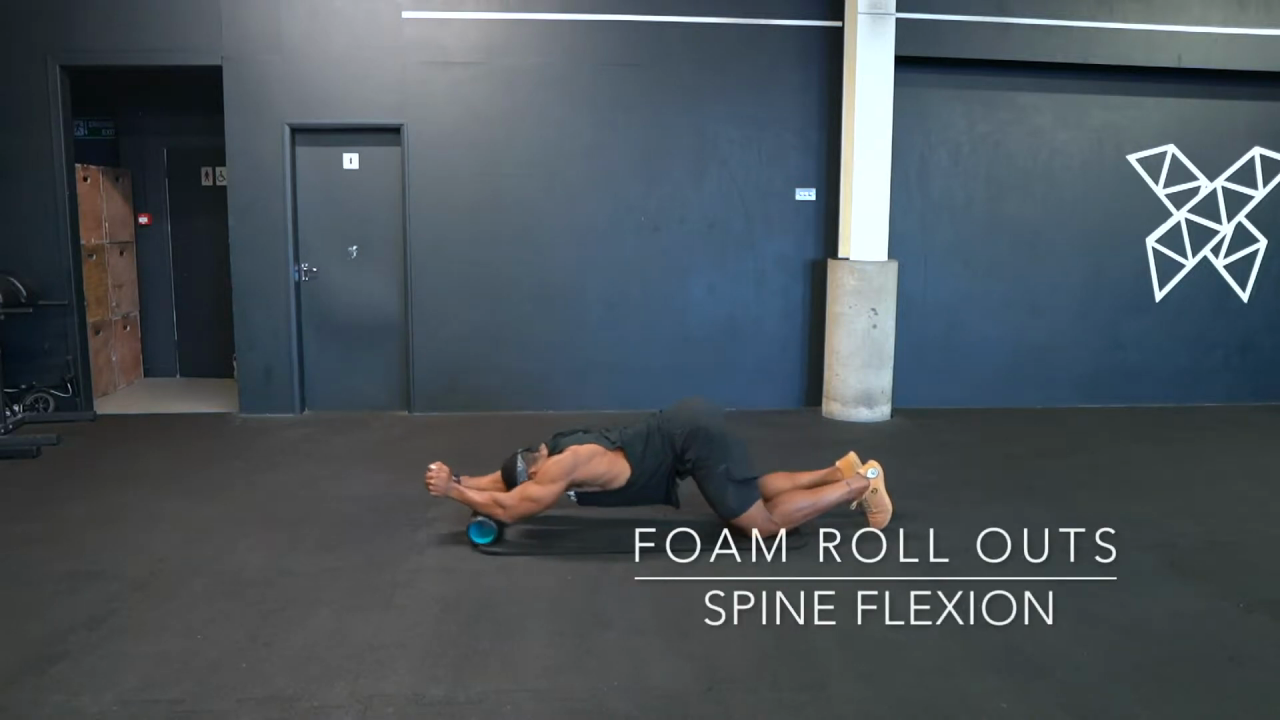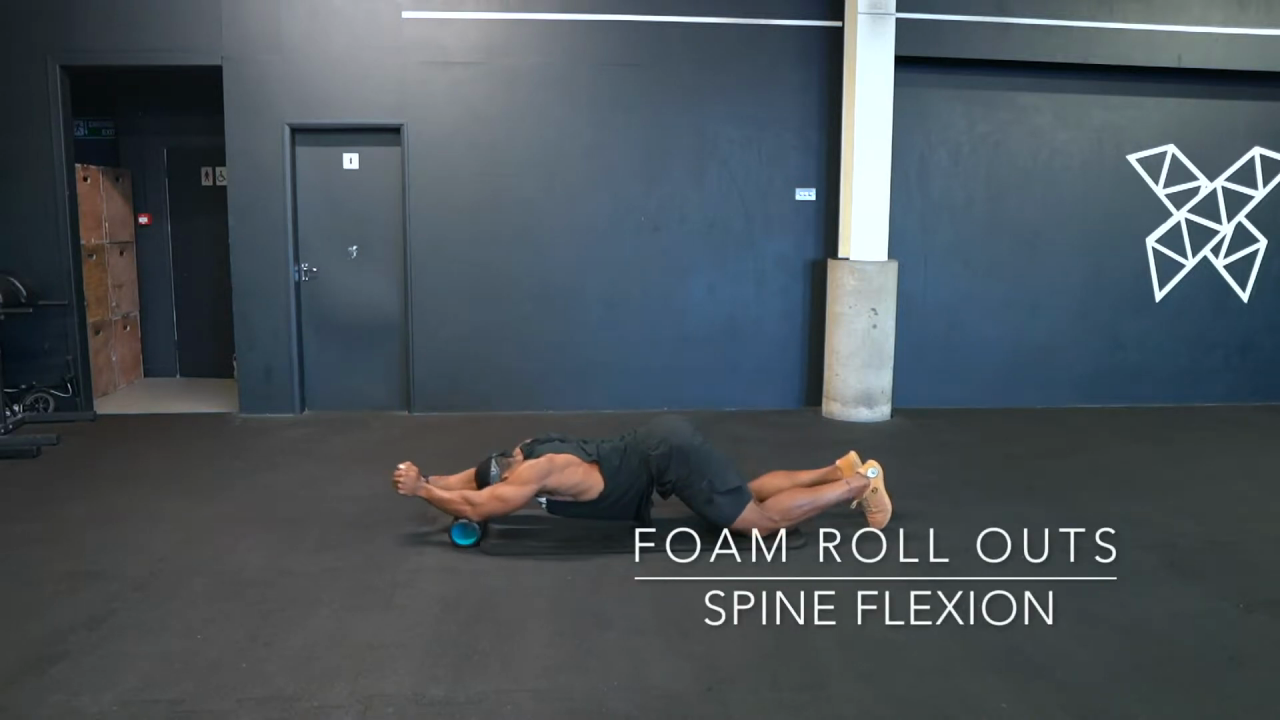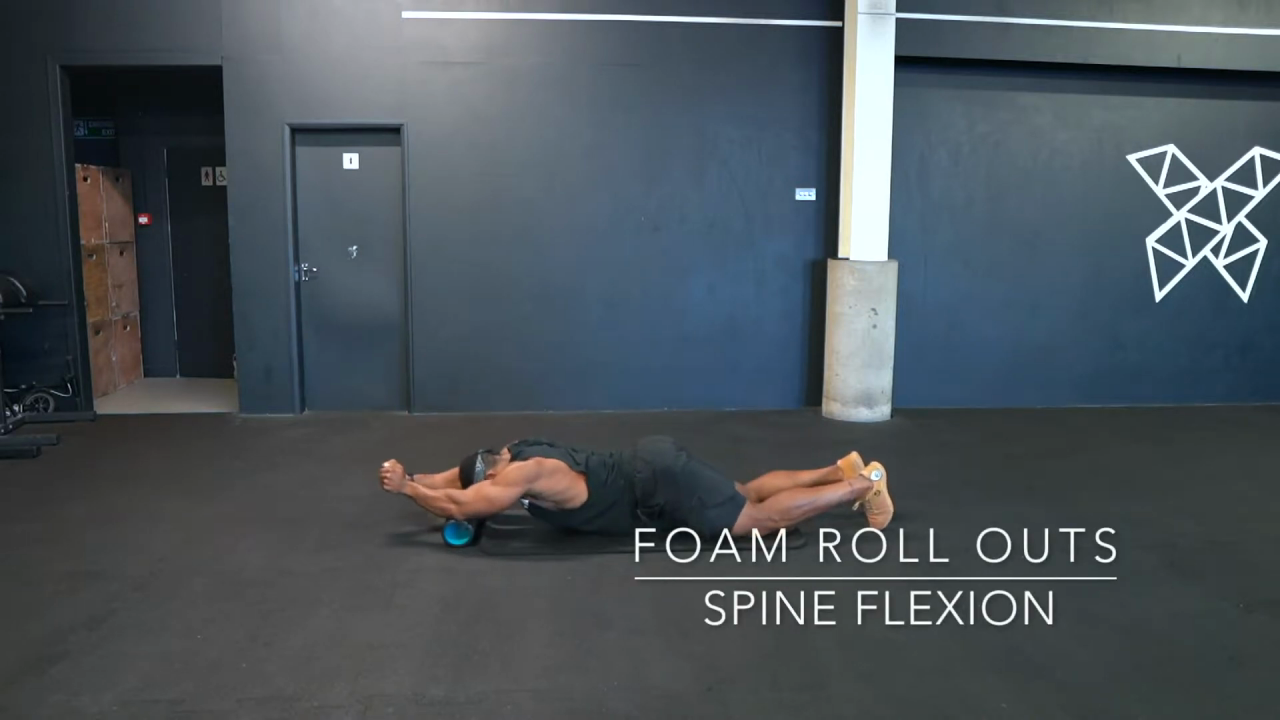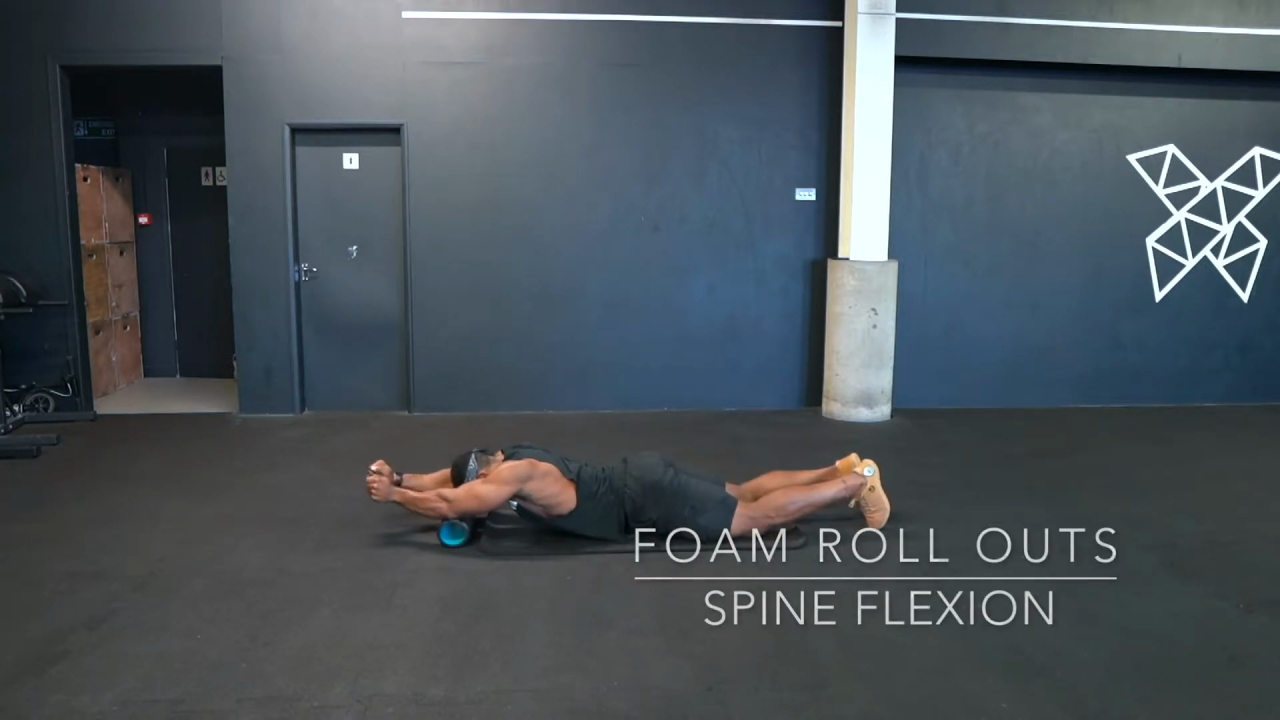
dt=0.4s
person 1, frame 1
left shoulder: (565, 465)
right shoulder: (555, 451)
left elbow: (508, 509)
right elbow: (506, 479)
left wrist: (452, 491)
right wrist: (459, 481)
left hip: (693, 437)
right hip: (691, 427)
left knee: (764, 522)
right knee: (753, 493)
left ankle: (860, 485)
right ankle: (842, 471)
person 1, frame 2
left shoulder: (537, 472)
right shoulder: (528, 453)
left elbow: (475, 506)
right elbow: (475, 478)
left wrist: (420, 489)
right wrist: (429, 480)
left hip: (669, 455)
right hip: (665, 442)
left knee: (763, 519)
right knee: (750, 491)
left ankle: (860, 483)
right ankle: (841, 470)
person 1, frame 3
left shoulder: (525, 474)
right shoulder: (517, 454)
left elbow: (460, 507)
right elbow: (462, 480)
left wrist: (406, 488)
right wrist: (414, 478)
left hip: (656, 481)
right hip: (653, 464)
left knee: (763, 519)
right knee: (748, 493)
left ankle: (863, 484)
right ankle: (843, 470)
person 1, frame 4
left shoulder: (514, 476)
right shoulder: (507, 459)
left elbow: (449, 504)
right elbow: (451, 479)
left wrist: (393, 495)
right wrist: (401, 478)
left hip: (648, 499)
right hip: (643, 479)
left knee: (757, 516)
right knee: (744, 492)
left ankle: (857, 482)
right ankle: (841, 470)
